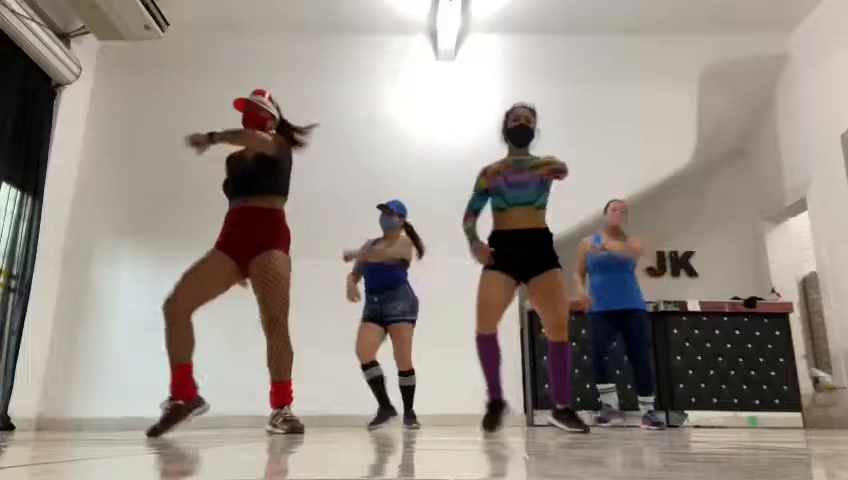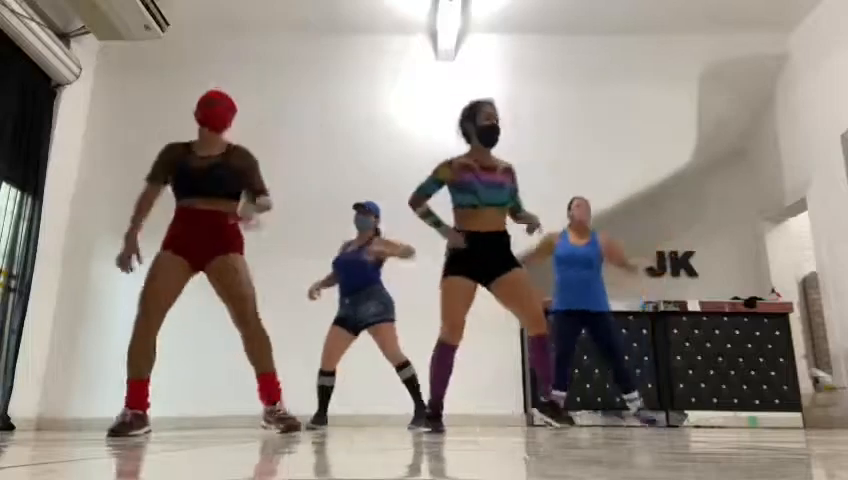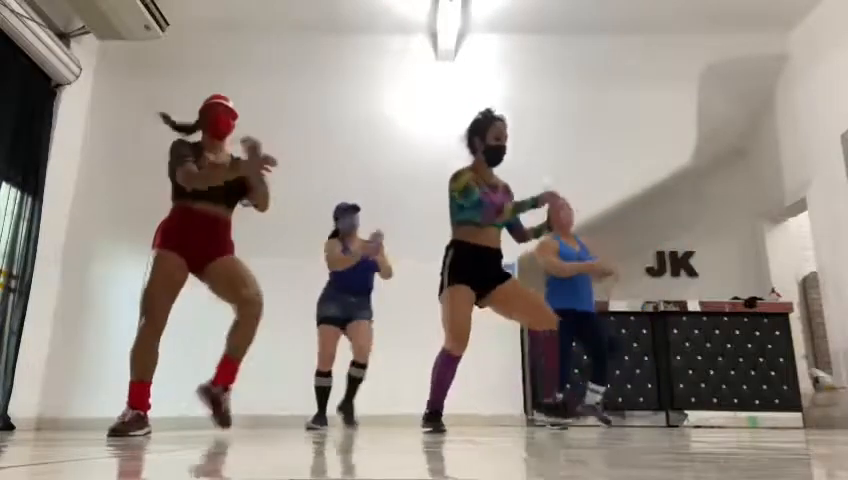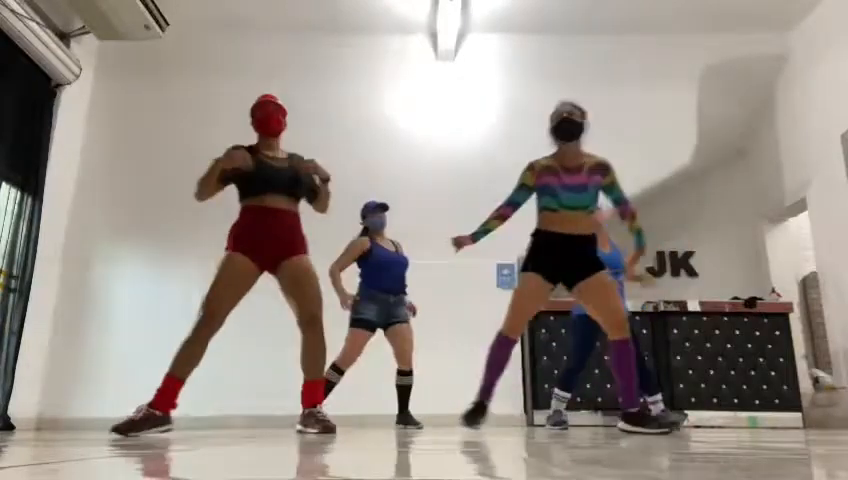
dt=0.4s
person 1, frame 1
left shoulder: (278, 149)
right shoulder: (234, 161)
left elbow: (256, 137)
left wrist: (210, 138)
left hip: (269, 239)
right hip: (231, 240)
left knee: (275, 322)
right knee: (175, 305)
left ankle: (282, 409)
right ankle: (185, 397)
person 1, frame 2
left shoulder: (240, 157)
right shoulder: (174, 153)
left elbow: (265, 200)
right elbow: (148, 195)
left wrist: (247, 208)
right wrist: (131, 236)
left hip: (223, 241)
right hip: (180, 241)
left knee: (249, 319)
right knee: (146, 318)
left ankle: (273, 404)
right ankle: (135, 410)
person 1, frame 3
left shoulder: (241, 165)
right shoulder: (184, 150)
left elbow: (263, 204)
right elbow: (191, 182)
left wrist: (253, 168)
right wrist: (243, 168)
left hip: (218, 246)
right hip: (177, 237)
left knee: (252, 302)
right knee: (152, 319)
left ankle: (219, 387)
right ankle: (136, 411)
person 1, frame 4
left shoulder: (296, 162)
right shoulder: (239, 154)
left elbow: (322, 206)
right elbow: (201, 194)
left wrist: (323, 179)
right wrist: (221, 166)
left hip: (290, 242)
right hip: (248, 239)
left knee: (313, 319)
right knee: (209, 320)
left ankle: (312, 408)
right ankle: (159, 407)
person 2, frame 1
left shoulder: (543, 164)
right shoulder: (489, 173)
left elbow: (560, 170)
right elbow: (471, 213)
left wrist: (518, 161)
right wrist: (473, 240)
left hip: (539, 247)
right hip: (502, 248)
left knee: (559, 325)
right knee: (485, 323)
left ankle: (562, 408)
right ankle: (495, 400)
person 2, frame 2
left shoulder: (506, 171)
right shoulder: (453, 167)
left elbow: (516, 211)
right elbow: (416, 200)
left wrist: (528, 219)
right wrist: (443, 228)
left hip: (500, 251)
right hip: (466, 252)
left knee: (537, 319)
right knee: (452, 331)
left ankle: (546, 400)
right ankle: (434, 410)
person 2, frame 3
left shoulder: (503, 187)
right shoulder: (462, 178)
left elbow: (519, 234)
right elbow: (495, 214)
left wrist: (549, 226)
right wrist: (539, 199)
left hip: (491, 268)
right hip: (462, 263)
left knee: (547, 320)
right knee: (457, 343)
right ankle: (433, 412)
person 2, frame 4
left shoulder: (599, 167)
right shoulder: (537, 168)
left elbow: (622, 204)
right elbow: (509, 207)
left wrist: (639, 242)
right wrist: (474, 236)
left hip: (583, 252)
right hip: (545, 250)
left knee: (618, 323)
right knee: (513, 323)
left ankle: (633, 410)
right ankle: (482, 399)
person 3, frame 1
left shoulder: (403, 242)
right shoulder: (369, 245)
left elbow: (386, 255)
right elbow: (355, 273)
left wrist: (356, 255)
right wrist: (351, 285)
left hip: (399, 301)
right hip: (373, 305)
left knee: (403, 359)
right knee: (363, 354)
left ankle: (409, 412)
right ankle: (385, 407)
person 3, frame 2
left shoulder: (378, 243)
right shoulder: (345, 248)
left elbow: (408, 250)
right elbow: (335, 276)
left wrist: (378, 254)
right wrist: (318, 285)
left hip: (373, 303)
right hip: (347, 308)
left knee: (393, 354)
right knee: (327, 359)
left ankle: (419, 406)
right ankle: (321, 413)
person 3, frame 3
left shoulder: (372, 244)
right shoulder: (334, 244)
left elbow: (386, 273)
right elbow: (337, 264)
left wrist: (378, 253)
right wrist: (365, 251)
left hip: (361, 306)
right hip: (333, 303)
left knee: (363, 350)
right knee: (326, 357)
left ankle: (347, 403)
right ankle: (320, 414)
person 3, frame 4
left shoulder: (397, 247)
right shoulder: (362, 243)
right elbow: (334, 270)
left wrist: (407, 300)
right wrist: (343, 295)
left hip: (397, 305)
right hip: (369, 304)
left knee: (406, 358)
right knee: (348, 357)
left ankle: (403, 412)
person 4, frame 1
left shoulder: (630, 239)
right shoulder: (587, 244)
left elbow: (635, 252)
right elbow: (579, 274)
left wrist: (605, 248)
right wrist: (582, 290)
left hip: (632, 309)
right hip: (600, 311)
left knee: (640, 359)
right knee: (597, 354)
left ankle: (648, 412)
right ankle: (611, 407)
person 4, frame 2
left shoulder: (601, 241)
right shoulder: (555, 239)
left elbow: (622, 263)
right elbow: (532, 256)
left wrist: (631, 267)
left hip: (597, 309)
right hip: (564, 310)
left knee: (616, 357)
right knee: (562, 359)
left ankle: (637, 407)
person 4, frame 3
left shoulder: (582, 243)
right shoulder: (548, 243)
left elbow: (593, 272)
right elbow: (553, 268)
left wrist: (603, 271)
right wrist: (587, 267)
left hip: (586, 311)
right hip: (559, 311)
left knee: (604, 351)
right knee: (562, 361)
left ankle: (592, 403)
right ankle: (552, 410)
person 4, frame 4
left shoulder: (613, 245)
left elbow: (625, 271)
left wrist: (640, 277)
right hip: (588, 314)
left knee: (638, 360)
right knee: (577, 361)
left ankle: (658, 410)
right ankle: (556, 411)
